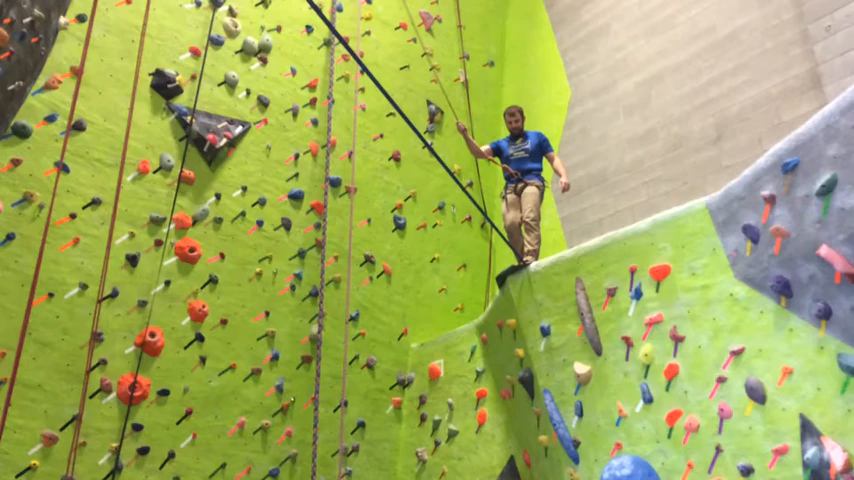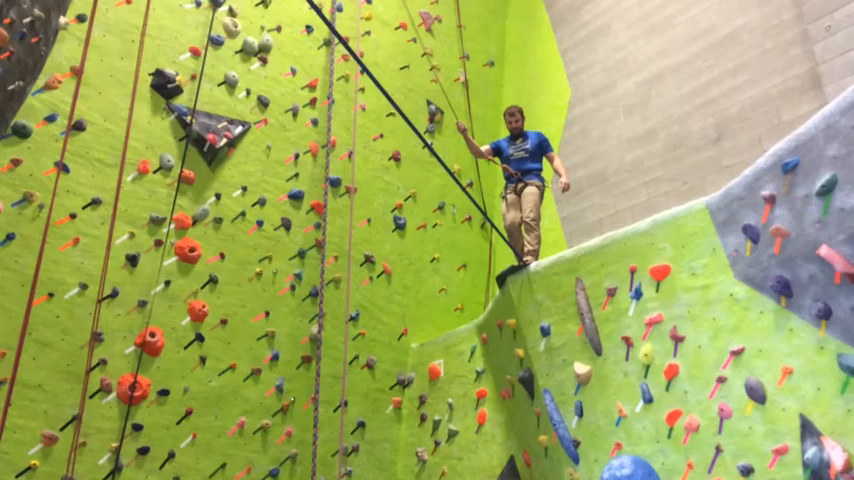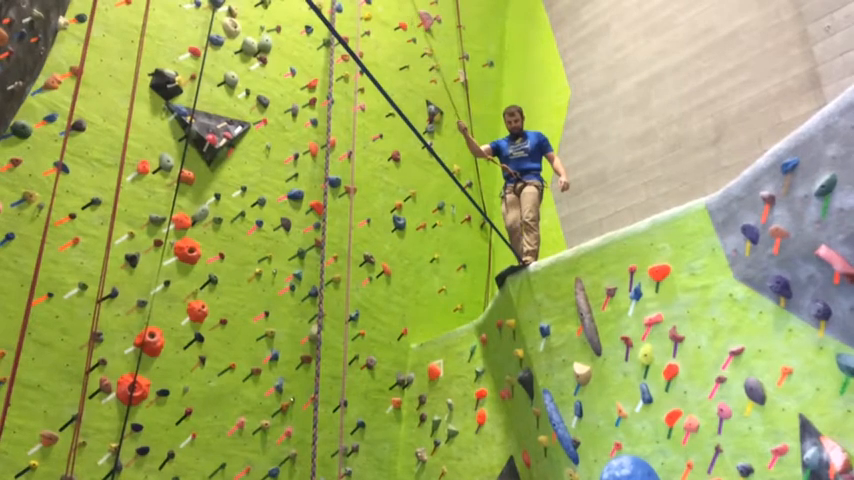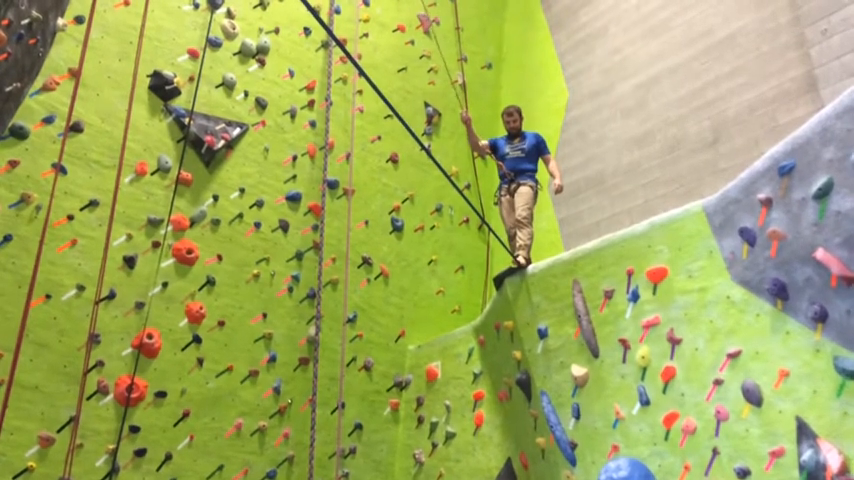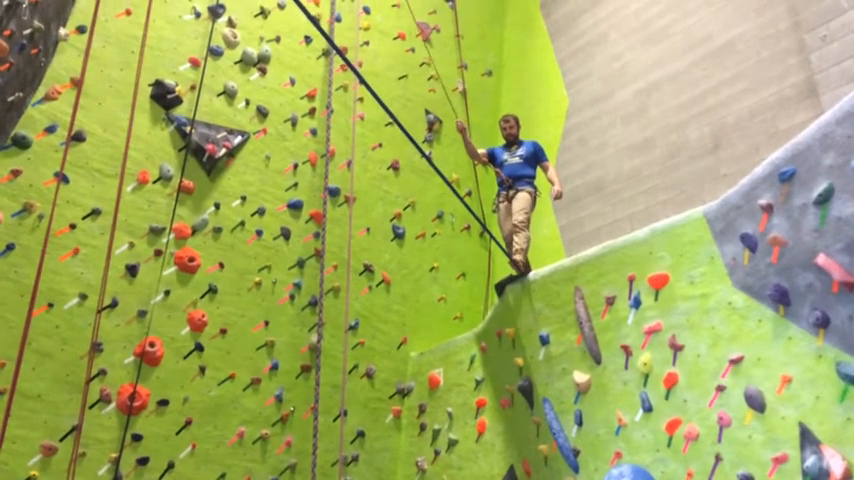
dt=1s
person 1, frame 1
left shoulder: (537, 137)
right shoulder: (501, 144)
left elbow: (553, 159)
right elbow: (479, 153)
left wrist: (563, 176)
right wrist: (465, 135)
left hip: (532, 182)
right hip: (511, 187)
left knee: (530, 219)
right knee: (511, 223)
left ankle: (530, 261)
right ankle: (522, 261)
person 1, frame 2
left shoulder: (537, 137)
right shoulder: (501, 144)
left elbow: (553, 159)
right elbow: (479, 153)
left wrist: (563, 176)
right wrist: (466, 135)
left hip: (532, 182)
right hip: (511, 187)
left knee: (530, 219)
right knee: (511, 223)
left ankle: (530, 260)
right ankle: (522, 261)
person 1, frame 3
left shoulder: (537, 137)
right shoulder: (501, 144)
left elbow: (553, 158)
right elbow: (479, 152)
left wrist: (562, 175)
right wrist: (466, 134)
left hip: (531, 182)
right hip: (510, 186)
left knee: (529, 220)
right knee: (512, 224)
left ankle: (530, 260)
right ankle: (522, 261)
person 1, frame 4
left shoulder: (535, 138)
right shoulder: (498, 143)
left elbow: (549, 161)
right elbow: (477, 147)
left wrist: (557, 178)
right wrist: (468, 126)
left hip: (526, 183)
right hip: (505, 188)
left knee: (523, 218)
right knee: (511, 228)
left ankle: (523, 256)
right ankle: (523, 265)
person 1, frame 5
left shoulder: (532, 146)
right shoulder: (496, 151)
left elbow: (547, 168)
right elbow: (475, 155)
left wrist: (556, 184)
right wrist: (465, 135)
left hip: (524, 189)
right hip: (503, 194)
left knee: (520, 222)
right knee: (508, 235)
left ankle: (519, 260)
right ankle: (525, 273)
